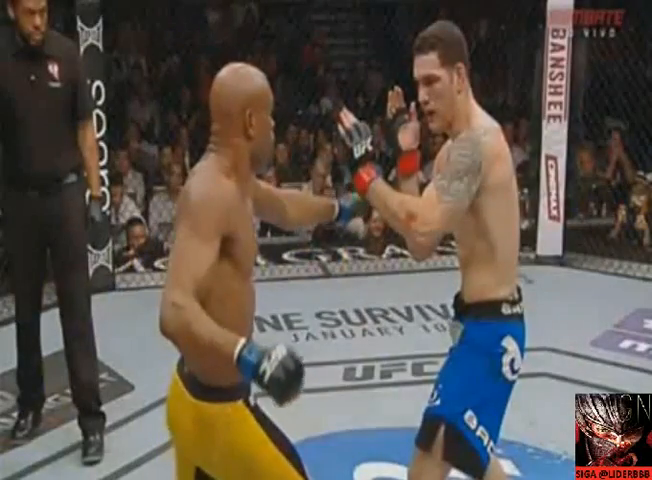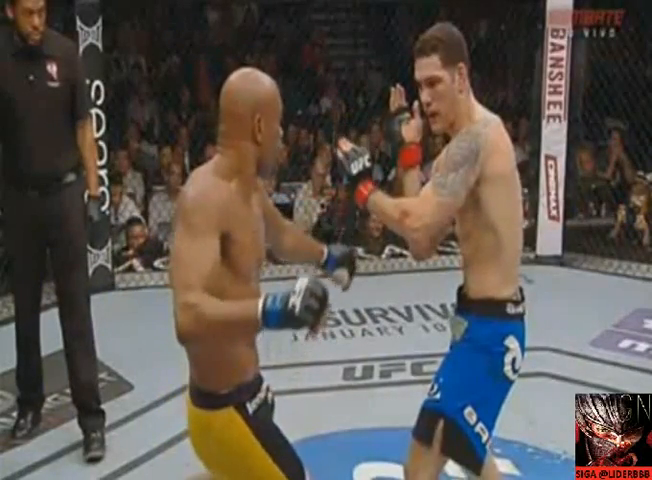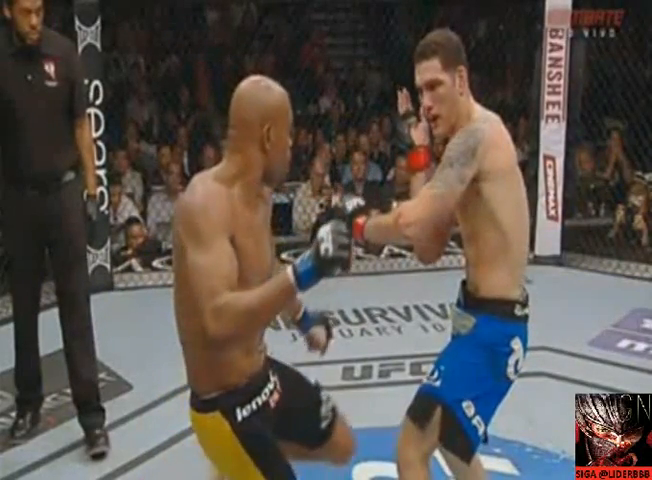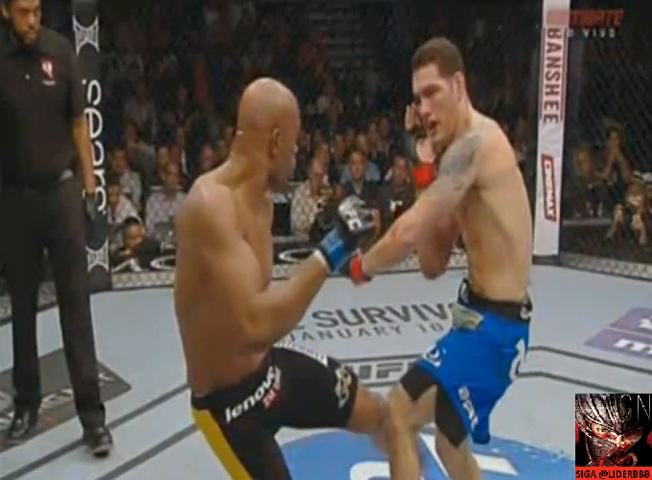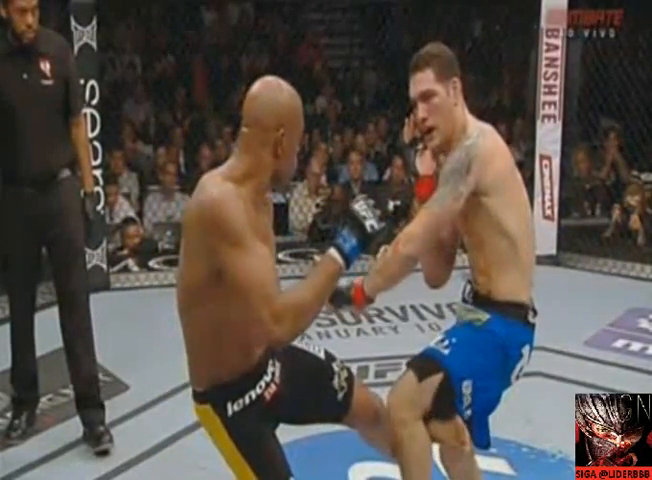
dt=1s
person 1, frame 1
left shoulder: (66, 53)
left elbow: (85, 127)
left wrist: (95, 192)
left hip: (65, 192)
left knee: (76, 308)
left ankle: (90, 417)
person 1, frame 2
left shoulder: (65, 52)
left elbow: (83, 126)
left wrist: (93, 191)
left hip: (64, 191)
left knee: (76, 306)
left ankle: (91, 415)
person 1, frame 3
left shoulder: (63, 51)
left elbow: (81, 124)
left wrist: (92, 189)
left hip: (63, 191)
left knee: (76, 303)
left ankle: (91, 413)
person 1, frame 4
left shoulder: (60, 50)
left elbow: (78, 123)
left wrist: (90, 186)
left hip: (61, 189)
left knee: (76, 302)
left ankle: (91, 410)
person 1, frame 5
left shoulder: (58, 49)
left elbow: (76, 122)
left wrist: (88, 185)
left hip: (60, 189)
left knee: (75, 301)
left ankle: (91, 409)
person 2, frame 1
left shoulder: (477, 141)
right shoulder: (453, 149)
left elbow: (423, 228)
right elbow: (421, 246)
left wrist: (364, 170)
right wrist: (407, 158)
left hip: (490, 329)
right hip: (485, 322)
person 2, frame 2
left shoulder: (479, 136)
right shoulder: (458, 149)
left elbow: (417, 222)
right elbow: (423, 245)
left wrist: (363, 185)
right wrist: (409, 153)
left hip: (489, 328)
right hip: (486, 321)
person 2, frame 3
left shoulder: (476, 135)
right shoulder: (466, 145)
left elbow: (409, 223)
right elbow: (428, 250)
left wrist: (360, 224)
right wrist: (418, 158)
left hip: (492, 327)
right hip: (486, 318)
right knee: (448, 441)
person 2, frame 4
left shoulder: (475, 142)
right shoulder: (461, 154)
left elbow: (408, 232)
right elbow: (432, 264)
left wrist: (360, 266)
left hip: (493, 325)
right hip: (488, 317)
left knee: (397, 416)
right knee: (450, 444)
person 2, frame 5
left shoulder: (474, 147)
right shoulder: (459, 161)
left elbow: (411, 245)
right elbow: (436, 275)
left wrist: (360, 292)
left hip: (500, 324)
right hip: (489, 317)
left knee: (402, 406)
person 3, frame 1
left shoulder: (235, 180)
right shoulder: (210, 192)
left elbow: (285, 208)
right elbow: (175, 312)
left wrist: (338, 208)
right wrist: (249, 356)
right hip: (217, 407)
person 3, frame 2
left shoulder: (249, 187)
right shoulder: (205, 196)
left elbow: (280, 235)
right elbow: (188, 316)
left wrist: (327, 257)
right wrist: (272, 310)
left hip: (245, 388)
right hip: (225, 406)
person 3, frame 3
left shoulder: (259, 194)
right shoulder: (205, 203)
right elbow: (219, 321)
left wrist: (301, 317)
right wrist: (304, 272)
left hip: (264, 374)
right hip: (225, 403)
left knee: (340, 445)
person 3, frame 4
left shoulder: (260, 196)
right shoulder: (209, 204)
right elbow: (255, 325)
right wrist: (328, 251)
left hip: (268, 365)
right hip: (225, 396)
left knee: (372, 412)
person 3, frame 5
left shoulder: (258, 195)
right shoulder: (219, 203)
right elbow: (277, 324)
right wrist: (344, 249)
left hip: (269, 360)
right hip: (228, 393)
left knee: (370, 411)
